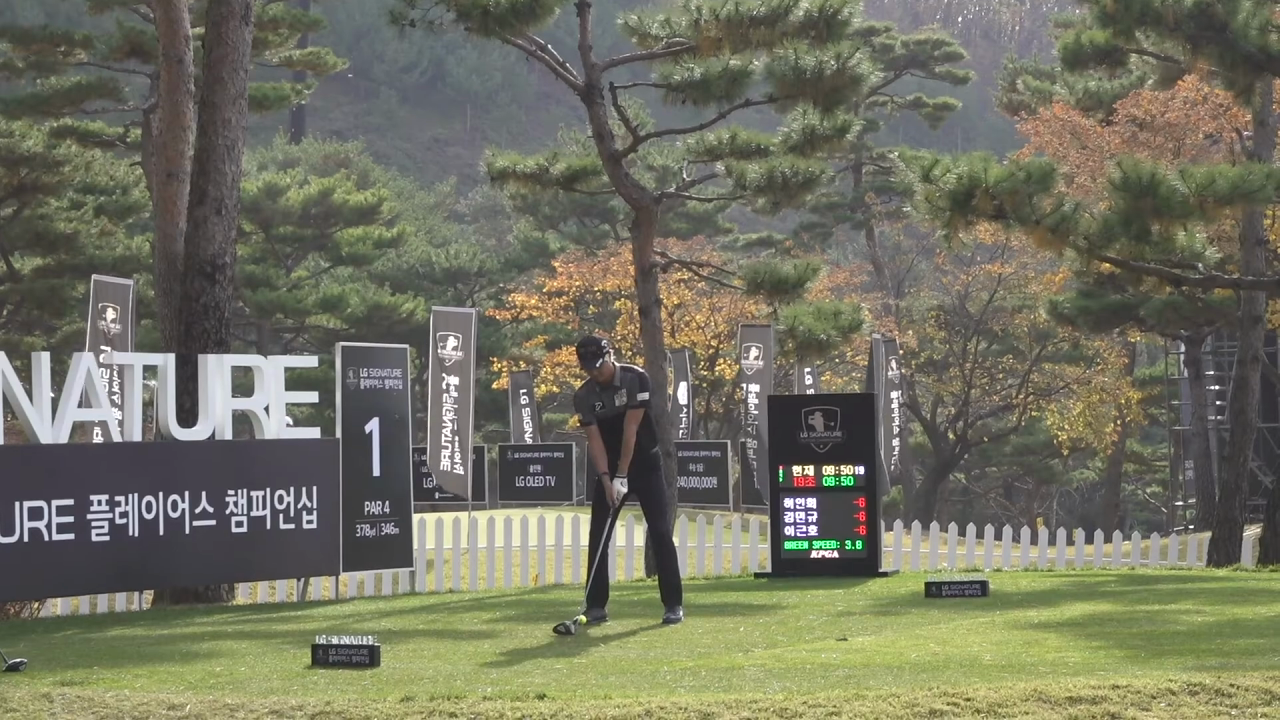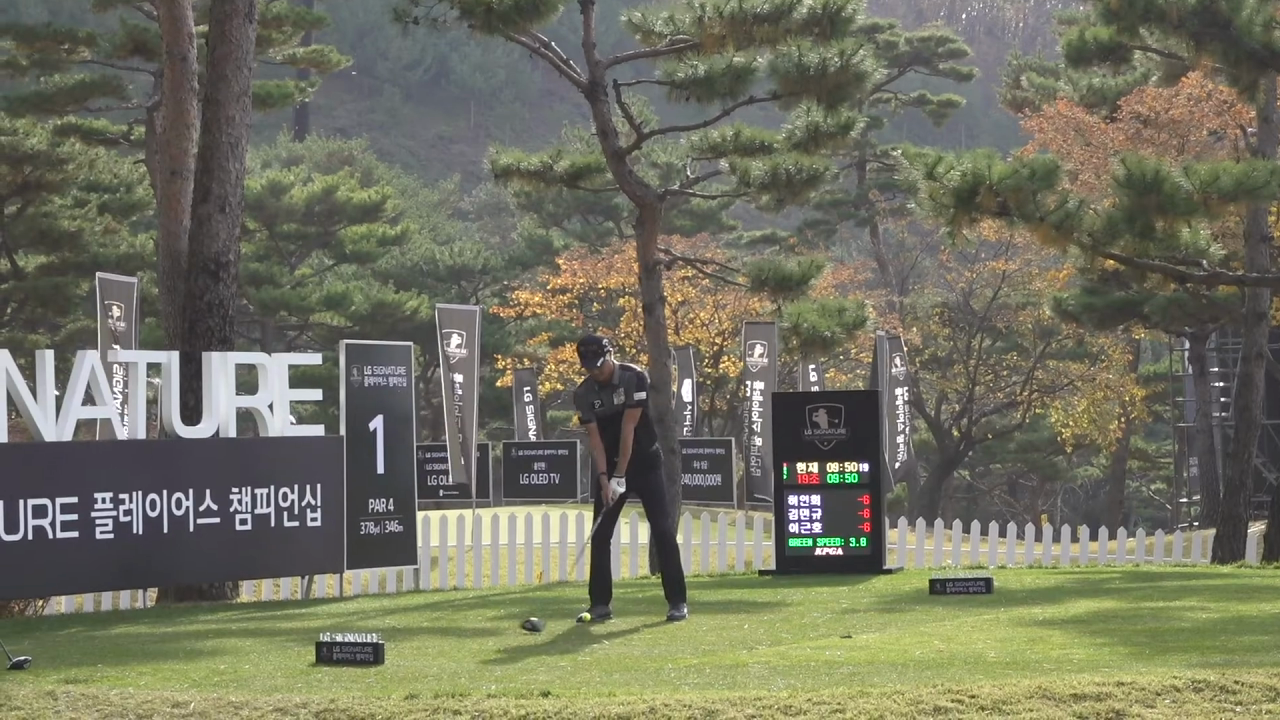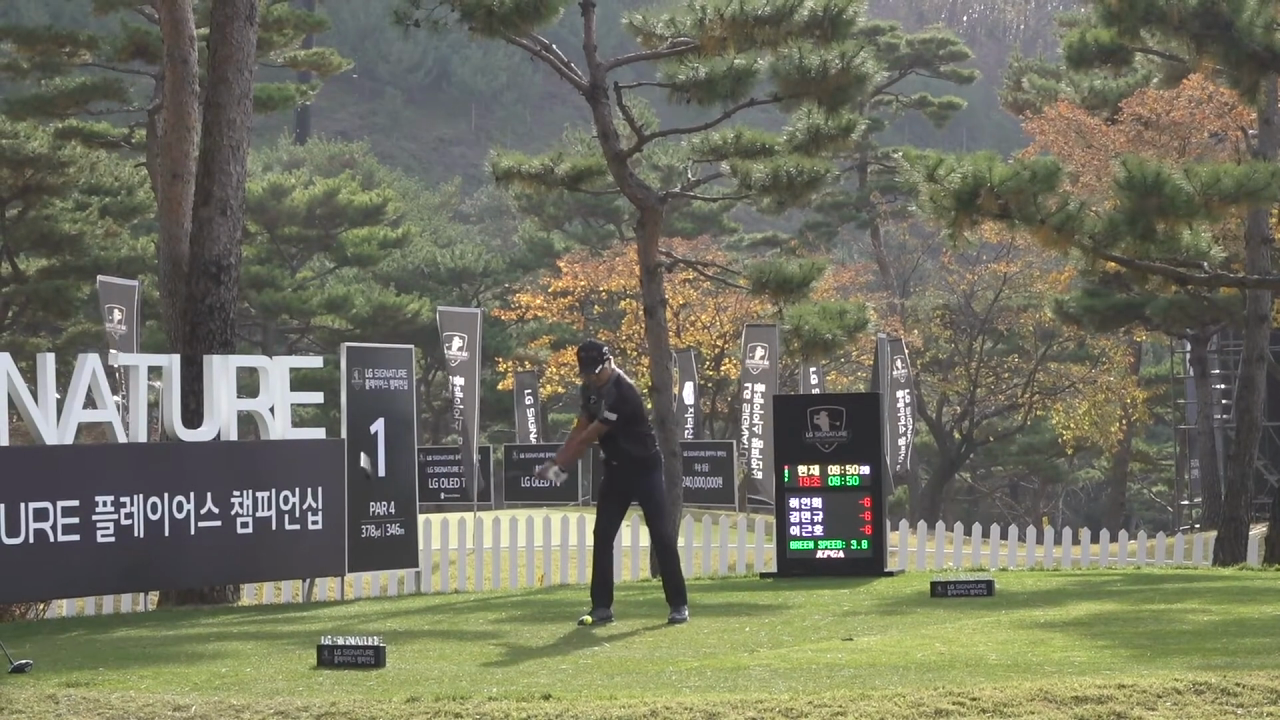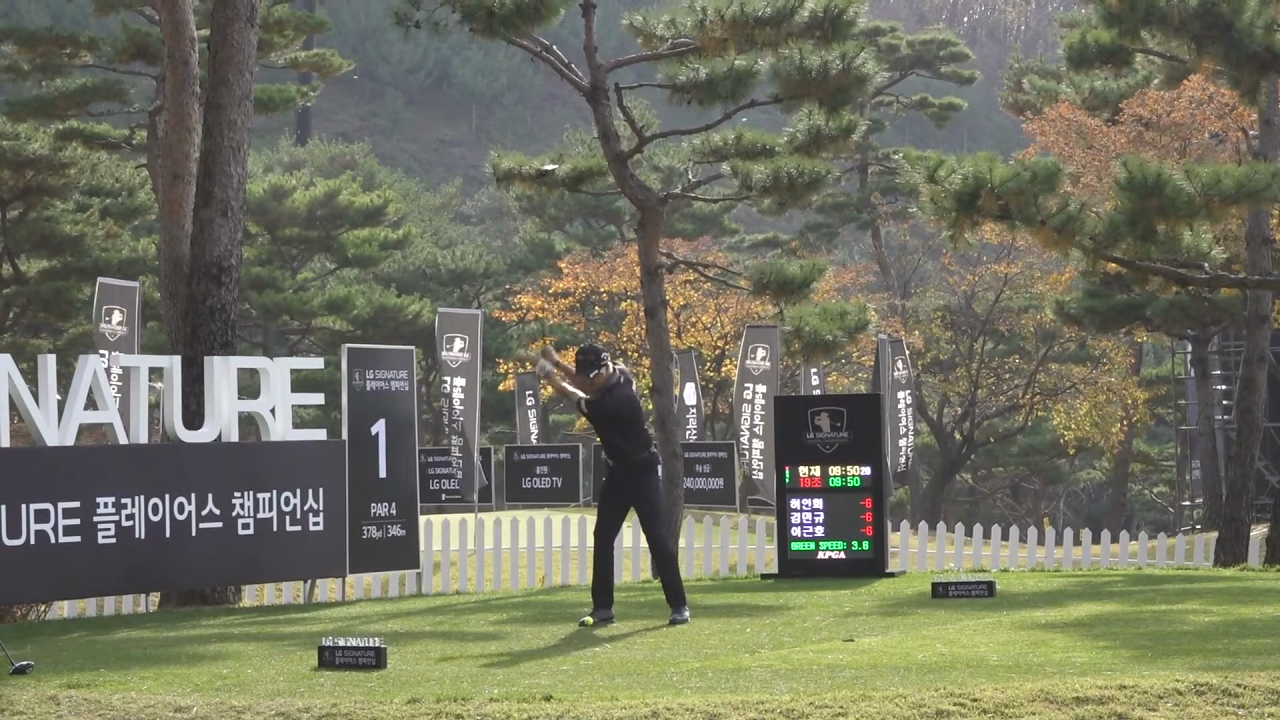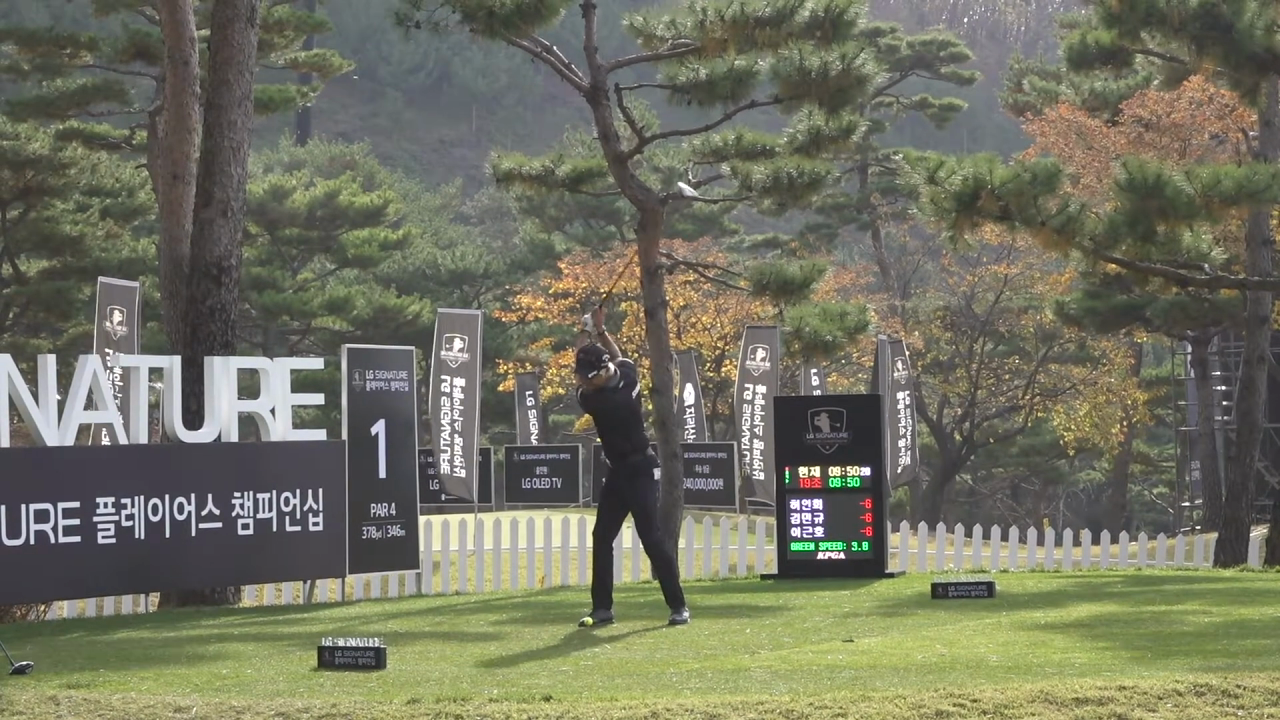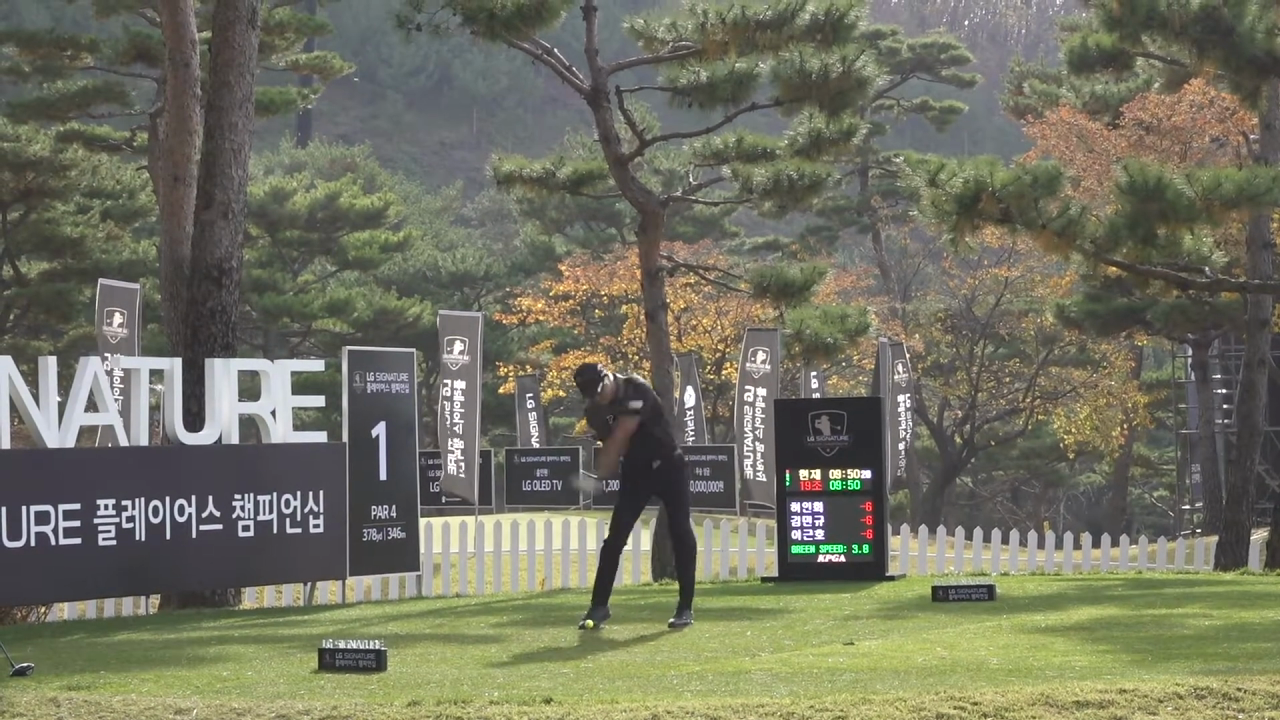
dt=0.3s
person 1, frame 1
left shoulder: (636, 379)
right shoulder: (584, 396)
left elbow: (630, 429)
right elbow: (595, 440)
left wrist: (623, 475)
right wrist: (606, 479)
left hip: (645, 464)
right hip: (609, 468)
left knee: (661, 533)
right knee: (598, 536)
left ankle: (673, 604)
right ankle: (596, 606)
person 1, frame 2
left shoulder: (634, 378)
right shoulder: (583, 393)
left elbow: (628, 429)
right elbow: (594, 438)
left wrist: (620, 475)
right wrist: (604, 479)
left hip: (645, 462)
right hip: (609, 465)
left knee: (663, 531)
right knee: (600, 534)
left ankle: (677, 601)
right ankle: (600, 603)
person 1, frame 3
left shoulder: (623, 392)
right shoulder: (593, 385)
left elbow: (591, 435)
right elbow: (581, 427)
left wrist: (562, 465)
right wrist: (558, 461)
left hip: (644, 468)
right hip: (616, 469)
left knee: (661, 533)
right knee: (602, 535)
left ankle: (678, 604)
right ankle: (601, 605)
person 1, frame 4
left shoulder: (610, 400)
right shoulder: (620, 374)
left elbow: (576, 397)
right elbow: (584, 390)
left wrist: (550, 375)
right wrist: (557, 364)
left hip: (641, 470)
right hip: (618, 470)
left knee: (656, 536)
right knee: (603, 536)
left ankle: (679, 605)
right ankle: (603, 607)
person 1, frame 5
left shoulder: (594, 401)
right shoulder: (627, 372)
left elbow: (582, 388)
right elbow: (618, 360)
left wrist: (589, 333)
right wrist: (598, 332)
left hip: (639, 472)
right hip: (619, 472)
left knee: (650, 537)
right knee: (602, 537)
left ankle: (678, 605)
right ankle: (602, 607)
person 1, frame 6
left shoulder: (635, 387)
right shoulder: (595, 409)
left elbow: (620, 437)
right elbow: (607, 441)
left wrist: (604, 467)
left hip: (668, 467)
right hip: (635, 473)
left knee: (683, 536)
right knee: (614, 540)
left ankle: (685, 607)
right ankle: (599, 606)
